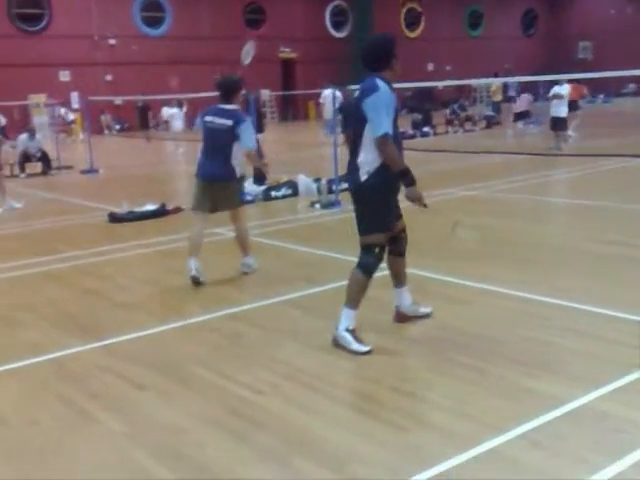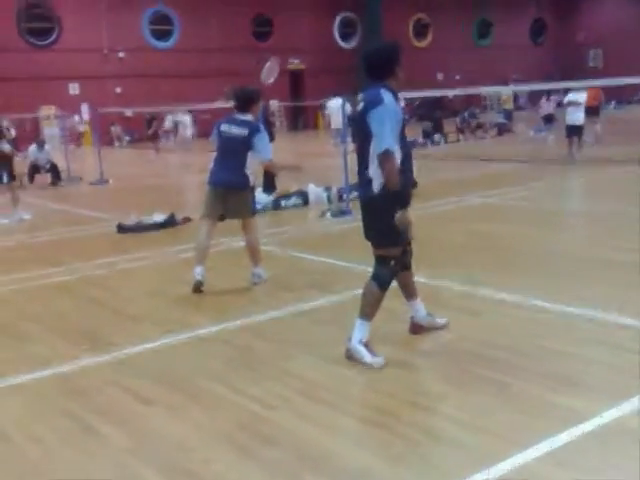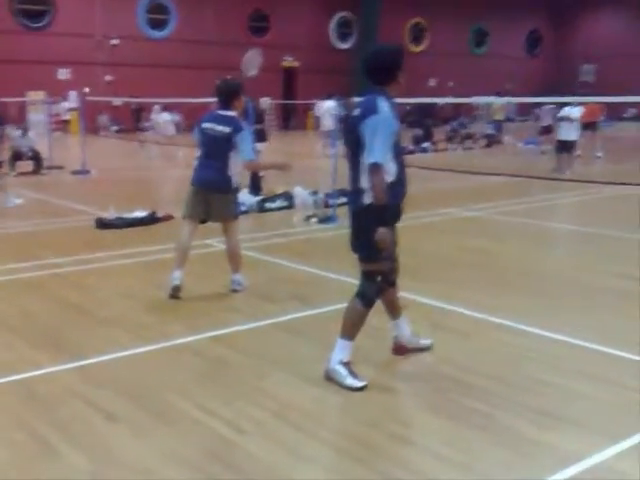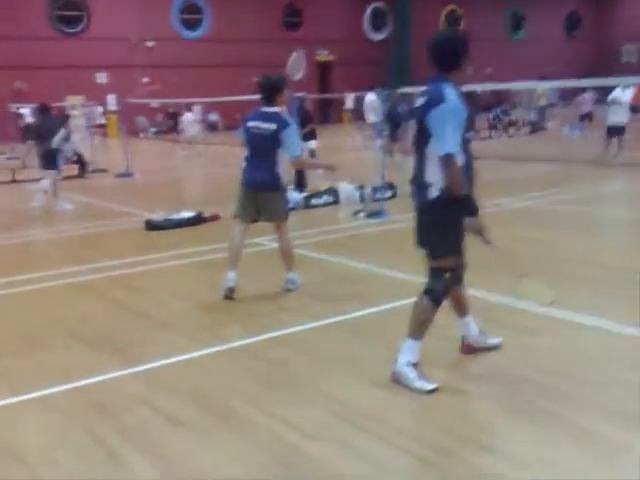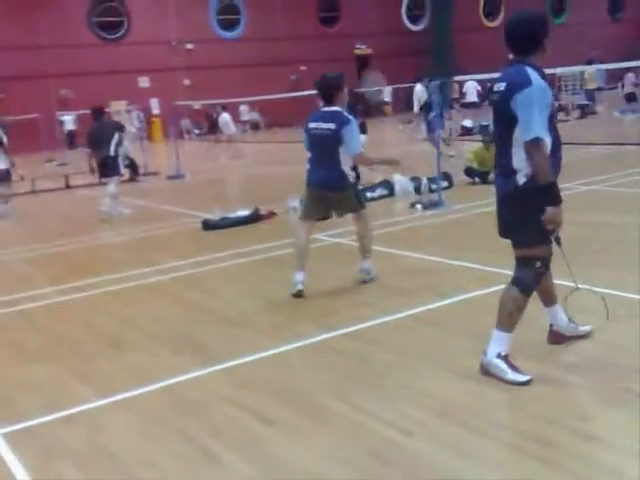
dt=0.4s
person 1, frame 1
left shoulder: (370, 89)
right shoulder: (379, 91)
right elbow: (384, 142)
right wrist: (409, 180)
left hip: (376, 181)
right hip: (372, 183)
left knee: (397, 238)
right knee: (372, 254)
left ankle: (404, 306)
right ankle: (344, 329)
person 1, frame 2
left shoulder: (371, 99)
right shoulder: (385, 102)
right elbow: (386, 157)
right wrist: (398, 204)
left hip: (383, 193)
right hip: (383, 196)
left knee: (402, 254)
right knee: (387, 266)
left ankle: (419, 316)
right ankle: (358, 342)
person 1, frame 3
left shoulder: (370, 106)
right shoulder: (381, 111)
right elbow: (376, 170)
right wrist: (383, 220)
left hip: (376, 205)
right hip: (375, 208)
left knee: (387, 272)
right knee: (372, 283)
left ankle: (403, 337)
right ankle: (338, 361)
person 1, frame 4
left shoulder: (433, 94)
right shoulder: (448, 98)
right elbow: (449, 161)
right wrist: (470, 209)
left hip: (434, 196)
right hip: (442, 199)
left knee: (453, 269)
right knee: (441, 279)
left ankle: (471, 335)
right ankle: (406, 363)
person 1, frame 5
left shoulder: (506, 80)
right shoulder: (532, 83)
right elbow: (534, 147)
right wrist: (552, 199)
left hip: (512, 184)
right hip: (527, 189)
left knee: (540, 259)
right knee: (528, 270)
left ankle: (560, 324)
right ankle: (495, 354)
person 2, frame 1
left shoulder: (206, 114)
right shoulder: (240, 119)
right elbow: (249, 152)
right wrist: (260, 165)
left hip: (205, 173)
right hip: (228, 175)
left knee: (199, 219)
right knee: (238, 217)
left ankle: (194, 265)
right ankle: (247, 261)
person 2, frame 2
left shoulder: (222, 123)
right shoulder: (255, 129)
right elbow: (267, 163)
left hip: (217, 180)
right hip: (239, 183)
left knee: (206, 225)
right knee: (249, 226)
left ankle: (198, 272)
right ankle: (257, 271)
person 2, frame 3
left shoulder: (205, 119)
right shoulder: (238, 127)
right elbow: (250, 164)
right wrist: (275, 165)
left hip: (200, 180)
right hip: (222, 184)
left knee: (188, 227)
right knee: (230, 230)
left ankle: (177, 278)
right ankle: (236, 278)
person 2, frame 4
left shoulder: (249, 118)
right shoulder: (284, 122)
right elbow: (296, 161)
right wrist: (322, 166)
left hip: (250, 180)
right hip: (272, 183)
left knee: (240, 227)
right knee: (282, 228)
left ankle: (230, 279)
right ankle: (291, 276)
person 2, frame 5
left shoulder: (311, 119)
right shoulder: (345, 120)
right elbow: (358, 157)
right wrist: (383, 161)
left hip: (315, 181)
right hip: (340, 181)
left knee: (305, 227)
right knee: (361, 217)
left ankle: (299, 279)
right ankle: (366, 265)
